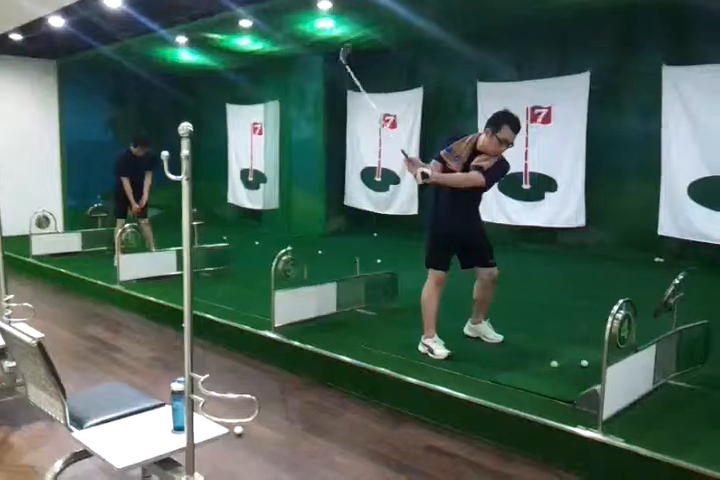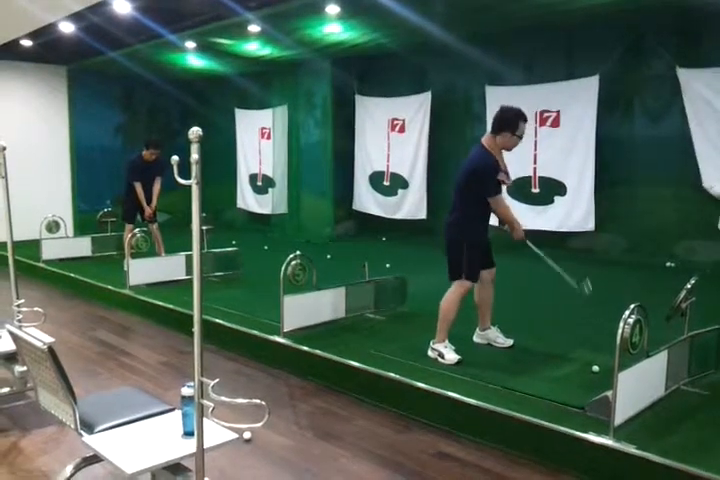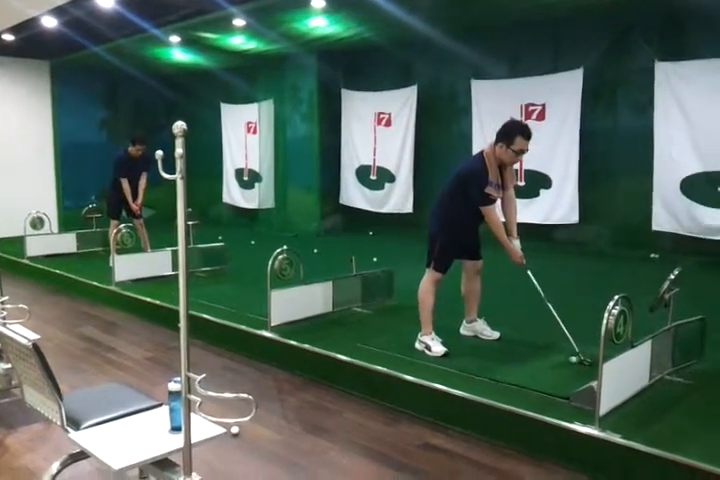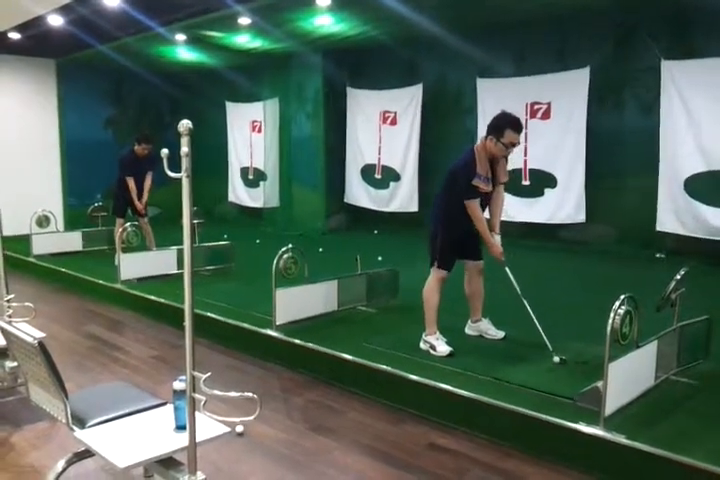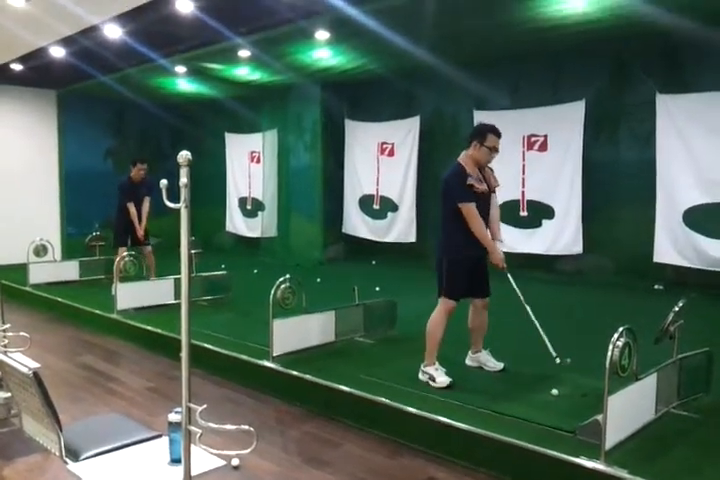
dt=1s
person 1, frame 1
left shoulder: (500, 165)
right shoulder: (455, 144)
left elbow: (468, 180)
right elbow: (434, 169)
left wrist: (433, 176)
right wrist: (423, 170)
left hip: (470, 225)
right hip: (441, 223)
left knee: (489, 274)
right knee: (436, 277)
left ankle: (477, 323)
right ankle: (428, 338)
person 1, frame 2
left shoulder: (487, 151)
right shoulder: (487, 163)
right elbow: (497, 204)
left wrist: (506, 219)
right wrist: (515, 225)
left hip: (475, 228)
right hip: (462, 231)
left knee: (487, 275)
right knee: (463, 284)
left ankle: (484, 329)
right ankle: (438, 343)
person 1, frame 3
left shoulder: (504, 162)
right shoulder: (477, 172)
left elbow: (509, 196)
right elbow: (490, 215)
left wrist: (515, 237)
right wrist: (510, 249)
left hip: (468, 223)
right hip: (446, 223)
left knee: (474, 267)
right knee: (434, 274)
left ankle: (471, 322)
right ankle: (425, 336)
person 1, frame 4
left shoulder: (499, 158)
right shoulder: (466, 166)
left elbow: (498, 192)
right elbow: (473, 208)
left wrist: (496, 232)
right wrist: (490, 244)
left hip: (468, 222)
right hip: (446, 221)
left knee: (476, 267)
right knee: (439, 273)
left ankle: (476, 322)
right ankle: (430, 335)
person 1, frame 5
left shoulder: (486, 174)
right shoulder: (457, 175)
left elbow: (493, 207)
right elbow: (471, 216)
left wrist: (497, 242)
right wrist: (492, 248)
left hip: (476, 250)
right hip: (454, 251)
left knee: (481, 301)
right knee: (447, 304)
left ankle: (476, 353)
right ankle: (429, 366)
person 2, frame 1
left shoulder: (149, 157)
right shoulder: (123, 158)
left elbow: (148, 176)
right elbow: (125, 181)
left wrist: (145, 196)
right wrist: (133, 203)
left hip: (139, 192)
right hip: (123, 193)
left knee: (145, 221)
right knee: (120, 222)
left ankle: (152, 250)
person 2, frame 2
left shoulder: (159, 162)
right shoulder: (134, 163)
left elbow: (157, 183)
right elbow: (137, 186)
left wrist: (153, 203)
right wrist: (145, 207)
left hip: (148, 197)
right hip: (132, 198)
left knee: (154, 226)
right knee: (129, 227)
left ankle: (162, 255)
person 2, frame 3
left shoulder: (145, 159)
right shoulder: (120, 159)
left elbow: (143, 178)
right elbow: (124, 183)
left wrist: (139, 199)
right wrist: (131, 203)
left hip: (134, 194)
right hip: (117, 194)
left knee: (139, 222)
right knee: (114, 223)
left ankle: (148, 251)
right ankle: (112, 255)
person 2, frame 4
left shoulder: (151, 158)
right shoulder: (126, 158)
left elbow: (148, 177)
right elbow: (130, 181)
left wrist: (145, 197)
right wrist: (135, 202)
left hip: (139, 193)
right hip: (123, 192)
left knee: (144, 221)
right knee: (120, 221)
left ankle: (153, 249)
right ankle: (118, 253)
person 2, frame 5
left shoulder: (147, 184)
right shoulder: (125, 185)
left elbow: (146, 204)
right elbow: (131, 207)
left wrist: (143, 225)
right wrist: (137, 228)
left hip: (139, 221)
right hip: (123, 221)
left knee: (148, 250)
right knee: (122, 251)
left ankle: (152, 279)
right ankle: (116, 283)
